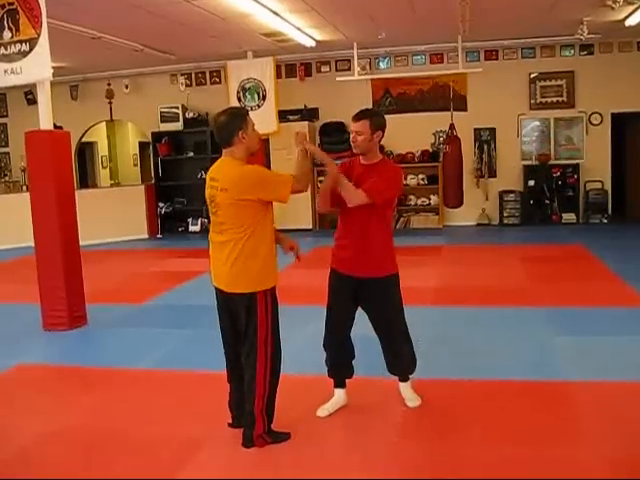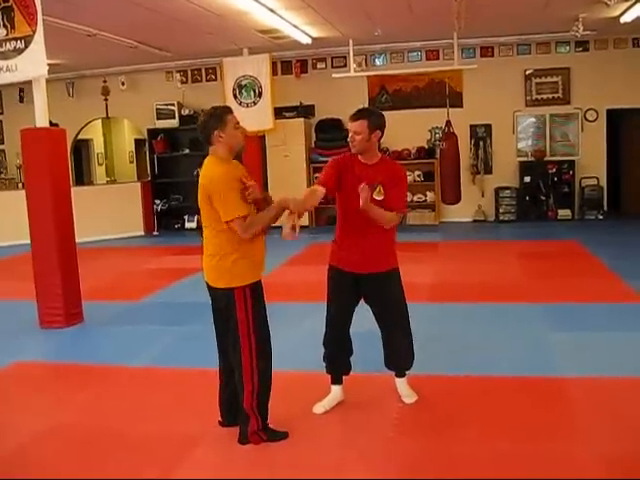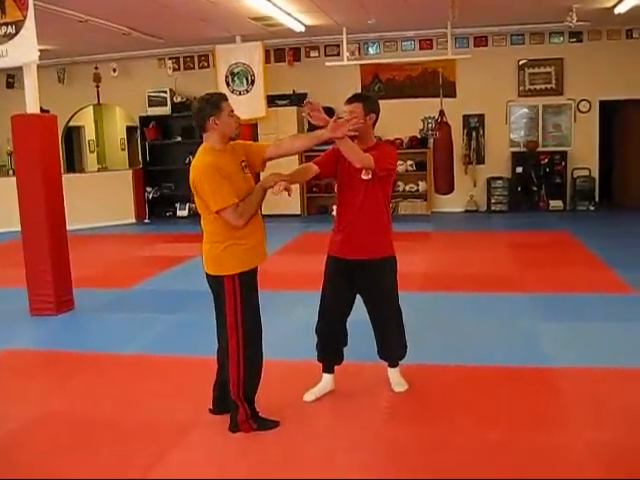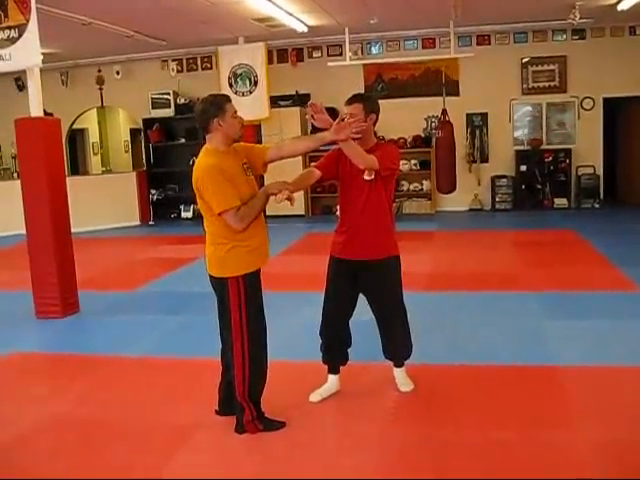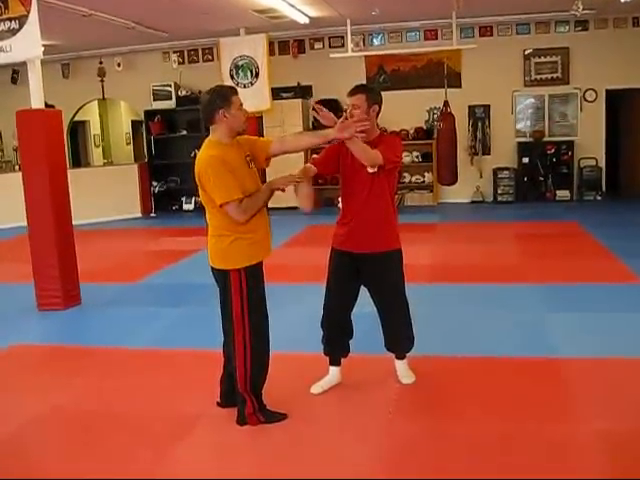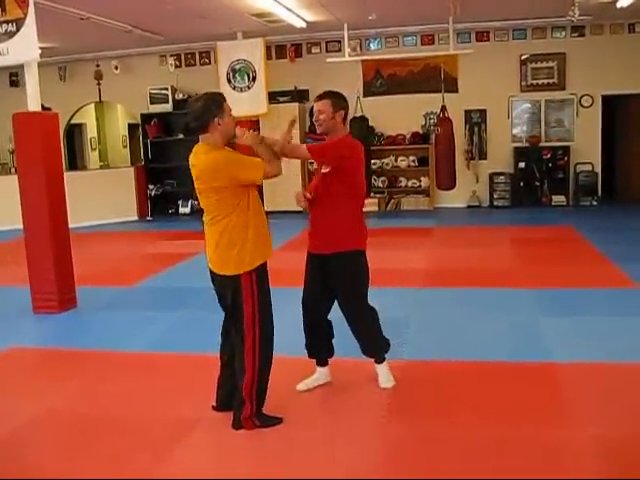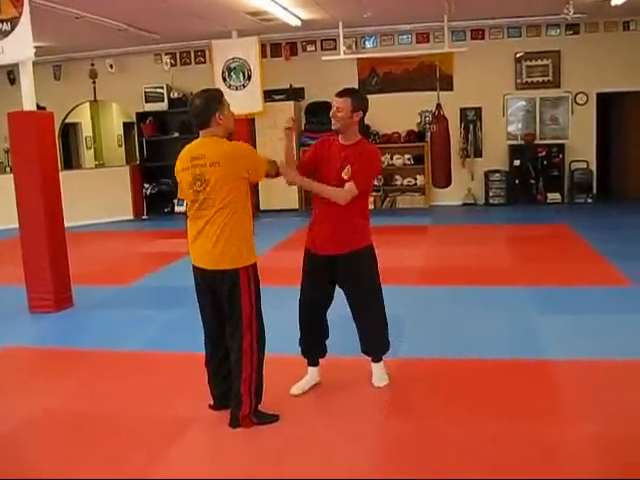
dt=0.7s
person 1, frame 1
left shoulder: (214, 174)
right shoulder: (250, 176)
right elbow: (300, 183)
left wrist: (278, 238)
right wrist: (303, 150)
left hip: (224, 279)
right hip: (251, 282)
left knee: (237, 352)
right knee: (262, 355)
left ankle: (241, 413)
right ankle: (257, 430)
person 1, frame 2
left shoulder: (222, 169)
right shoulder: (222, 175)
left elbow: (248, 207)
right elbow: (246, 229)
left wrist: (258, 197)
right wrist: (278, 206)
left hip: (224, 274)
right hip: (236, 276)
left knee: (232, 348)
right knee: (252, 351)
left ankle: (231, 412)
right ankle: (254, 427)
person 1, frame 3
left shoulder: (237, 151)
right shoulder: (207, 166)
left elbow: (282, 147)
right elbow: (237, 217)
left wrist: (326, 134)
right wrist: (263, 185)
left hip: (240, 260)
right hip: (229, 264)
left knee: (233, 336)
right knee: (242, 339)
left ankle: (224, 399)
right ankle: (243, 415)
person 1, frame 4
left shoulder: (239, 152)
right shoulder: (210, 168)
left elbow: (284, 149)
right elbow: (238, 220)
left wrist: (329, 136)
right wrist: (266, 191)
left hip: (242, 263)
right hip: (233, 266)
left knee: (238, 338)
right knee: (247, 341)
left ankle: (230, 401)
right ankle: (250, 416)
person 1, frame 5
left shoulder: (242, 145)
right shoulder: (212, 159)
left elbow: (286, 143)
right elbow: (240, 212)
left wrist: (334, 135)
right wrist: (272, 186)
left hip: (245, 255)
right hip: (235, 258)
left knee: (240, 329)
right knee: (249, 332)
left ankle: (231, 393)
right ankle: (251, 408)
person 1, frame 6
left shoulder: (211, 152)
right shoulder: (218, 160)
left elbow: (265, 163)
right elbow: (271, 168)
left wrist: (253, 145)
right wrist: (254, 143)
left hip: (229, 258)
right hip: (241, 261)
left knee: (236, 329)
right knee: (255, 334)
left ankle: (227, 397)
right ankle: (248, 413)
person 1, frame 7
left shoulder: (186, 157)
right shoulder: (237, 152)
right elbow: (270, 169)
right wrist: (270, 164)
left hip: (202, 259)
right hip: (234, 259)
left knee: (216, 331)
right knee: (246, 334)
left ankle: (222, 395)
right ankle: (245, 410)
person 2, frame 1
left shoulder: (390, 173)
right shoulder: (345, 167)
left elbow: (355, 200)
right elbow: (323, 207)
left wrist: (329, 163)
right wrist: (329, 173)
left hip: (378, 269)
right hip: (342, 266)
left knee: (392, 329)
right knee: (335, 331)
left ankle: (405, 384)
right ankle: (339, 393)
person 2, frame 2
left shoulder: (394, 172)
right shoulder: (340, 165)
left elbow: (391, 220)
right elbow: (316, 192)
left wrist: (367, 206)
right wrist: (295, 211)
left hip: (381, 265)
right hip: (342, 263)
left knee: (395, 324)
right knee: (335, 327)
left ankle: (401, 379)
right ankle: (336, 389)
person 2, frame 3
left shoulder: (387, 153)
right shoulder: (339, 152)
left elbow: (361, 161)
right elbow: (311, 169)
left wrist: (330, 128)
right wrist: (287, 178)
left hip: (377, 253)
right hip: (340, 251)
left knee: (386, 314)
right knee: (330, 316)
left ankle: (394, 370)
right ankle: (328, 377)
person 2, frame 4
left shoulder: (389, 153)
right shoulder: (339, 155)
left elbow: (366, 163)
right elbow: (313, 173)
left wrist: (332, 129)
right wrist: (289, 186)
left hip: (381, 253)
right hip: (343, 252)
left knee: (391, 314)
right knee: (333, 317)
left ankle: (399, 369)
right ankle: (333, 378)
person 2, frame 5
left shoulder: (391, 144)
right shoulder: (338, 145)
left elbow: (370, 158)
right elbow: (310, 169)
left wrist: (338, 127)
right wrist: (302, 187)
left hip: (382, 245)
right hip: (345, 243)
left knee: (393, 306)
right knee: (334, 309)
left ankle: (401, 361)
right ankle: (334, 370)
person 2, frame 6
left shoulder: (348, 148)
right shoulder: (326, 154)
left elbow: (295, 151)
right wrist: (305, 199)
left hip: (347, 247)
right hip: (319, 246)
left knee: (355, 309)
right knee: (312, 309)
left ankle: (380, 363)
right ankle: (322, 369)
person 2, frame 7
left shoulder: (368, 153)
right shoulder: (323, 146)
left elbow: (343, 195)
right elbow: (295, 172)
left wrist: (299, 180)
right wrist: (289, 144)
left hip: (354, 247)
right hip: (317, 245)
left knee: (368, 307)
right knee: (310, 307)
left ankle: (377, 363)
right ankle: (312, 370)
